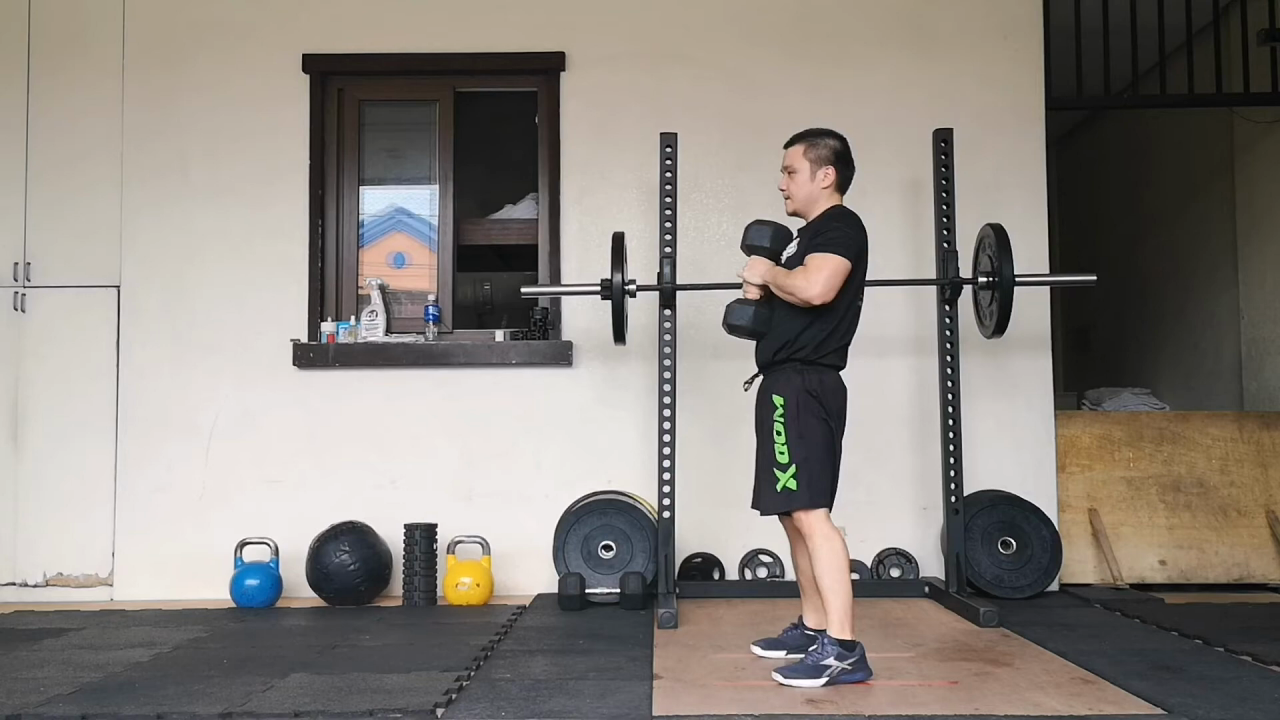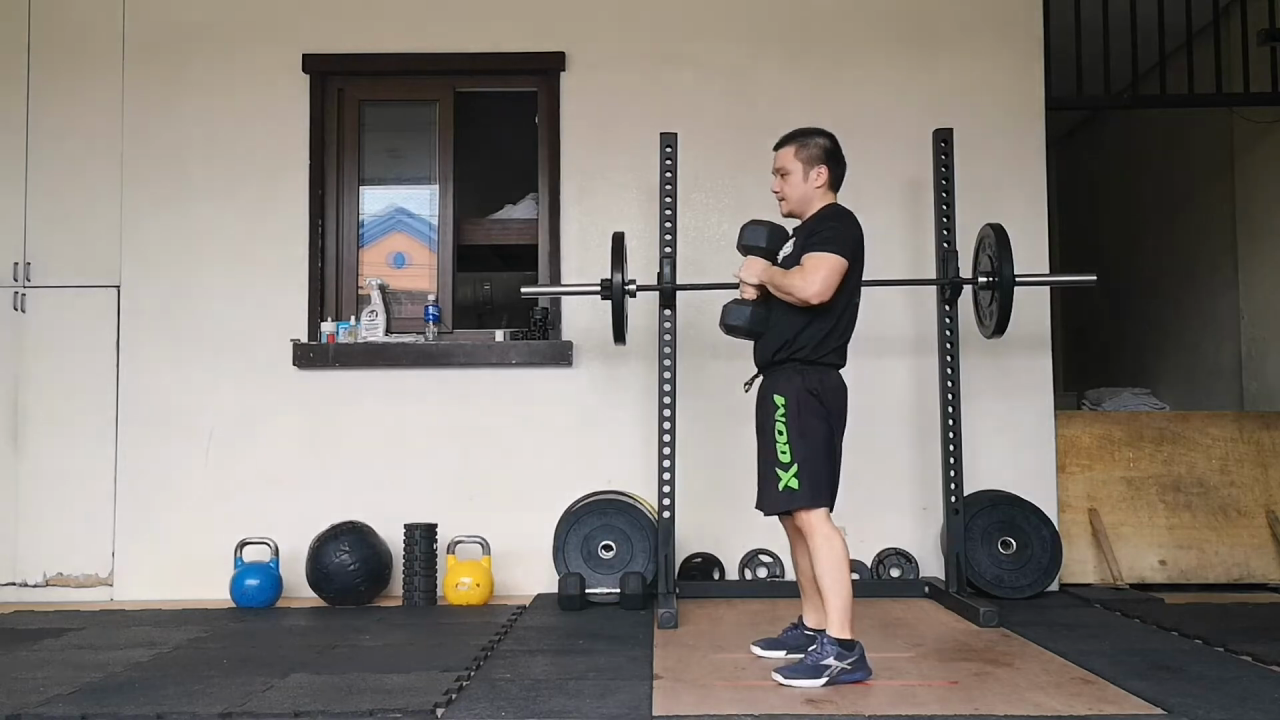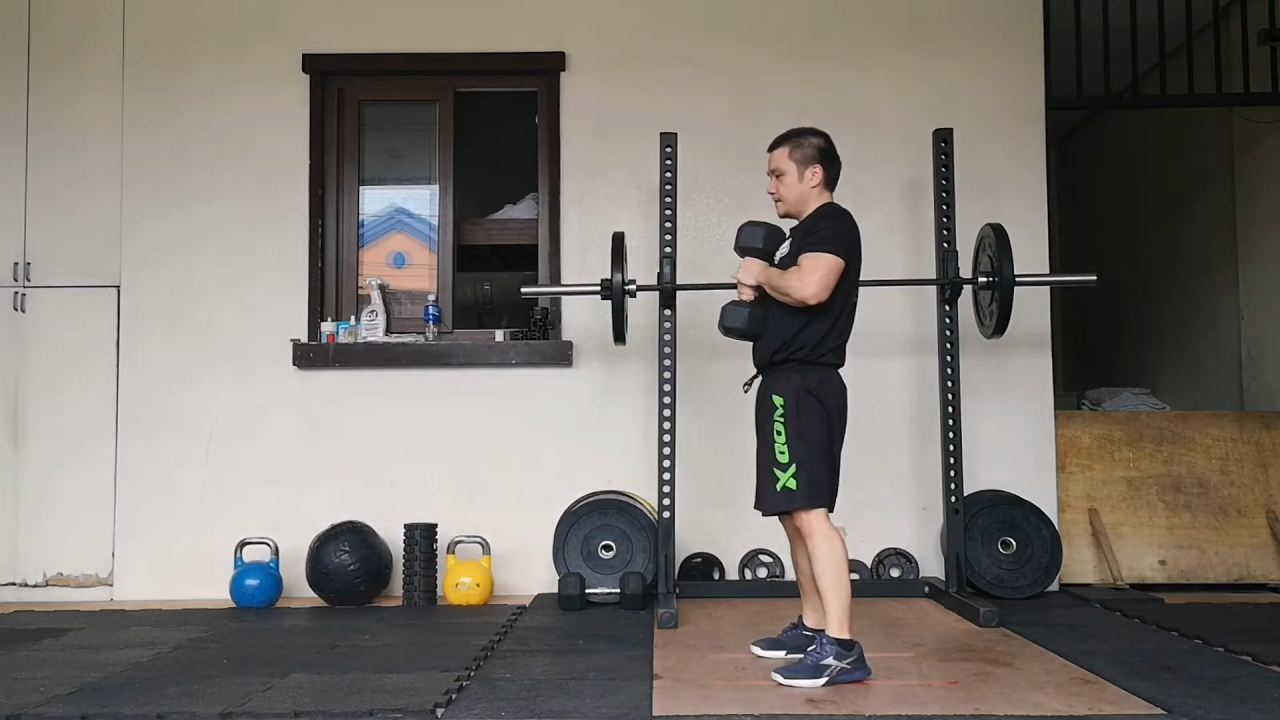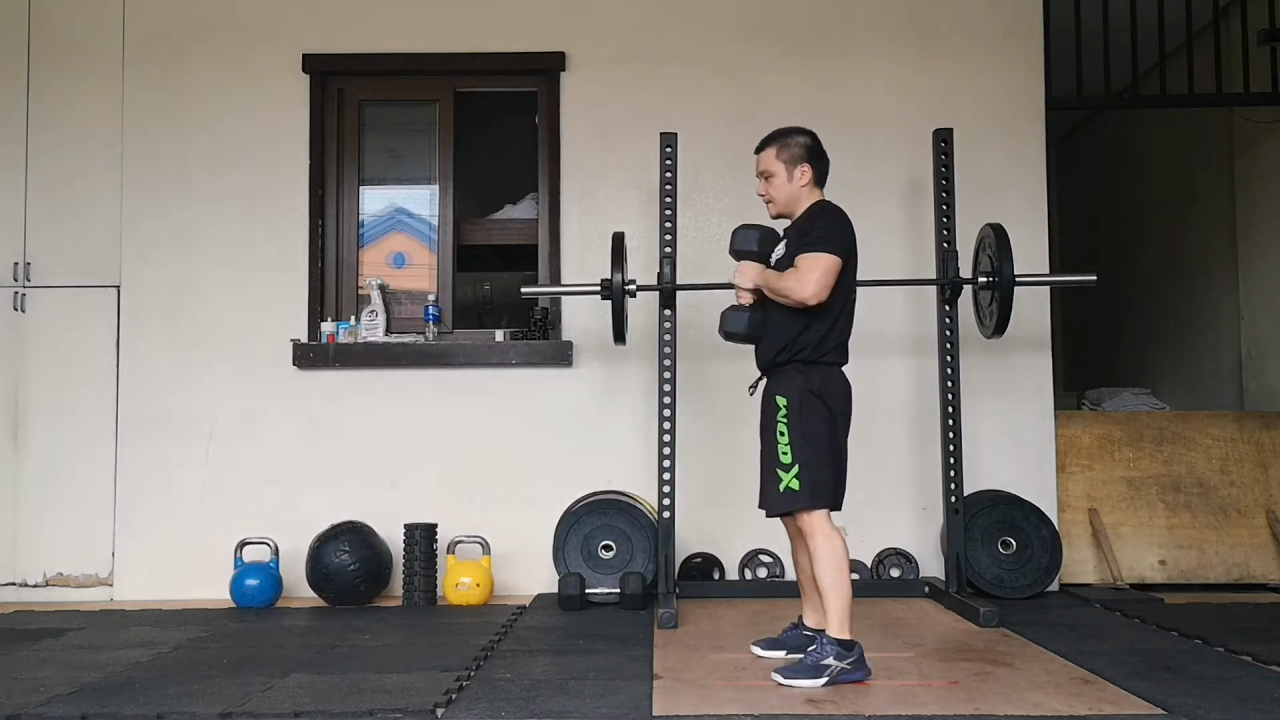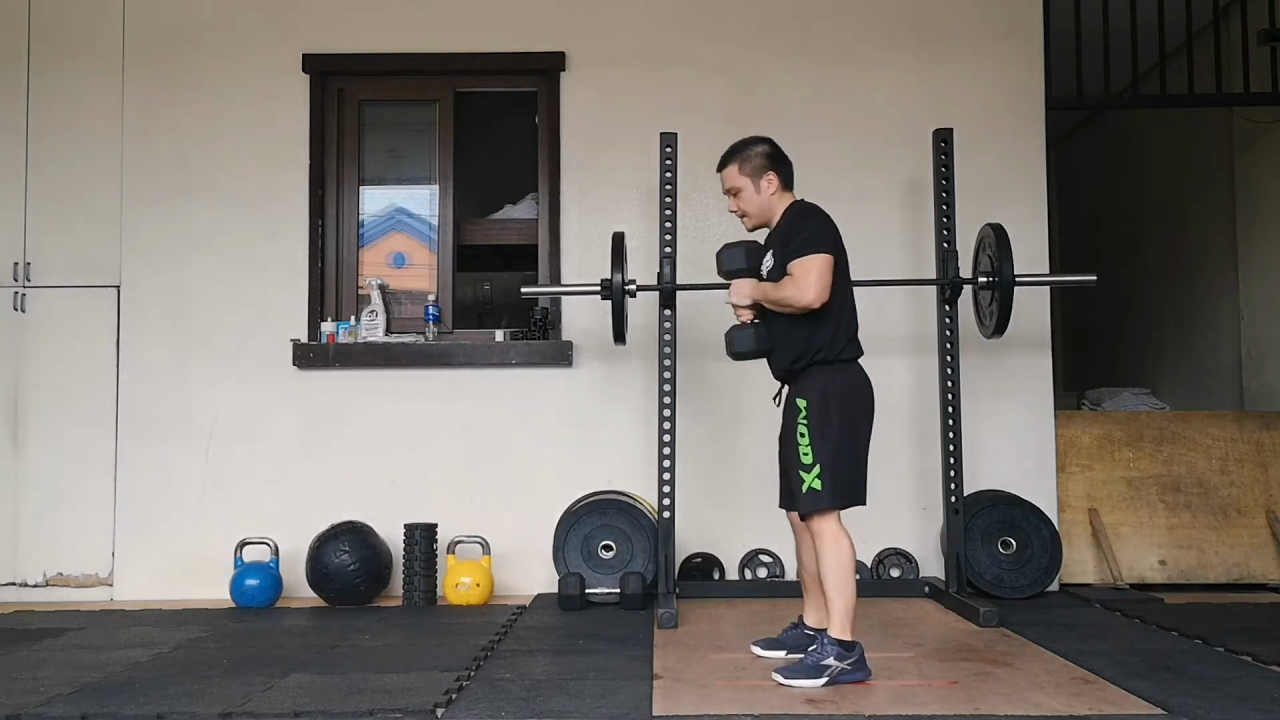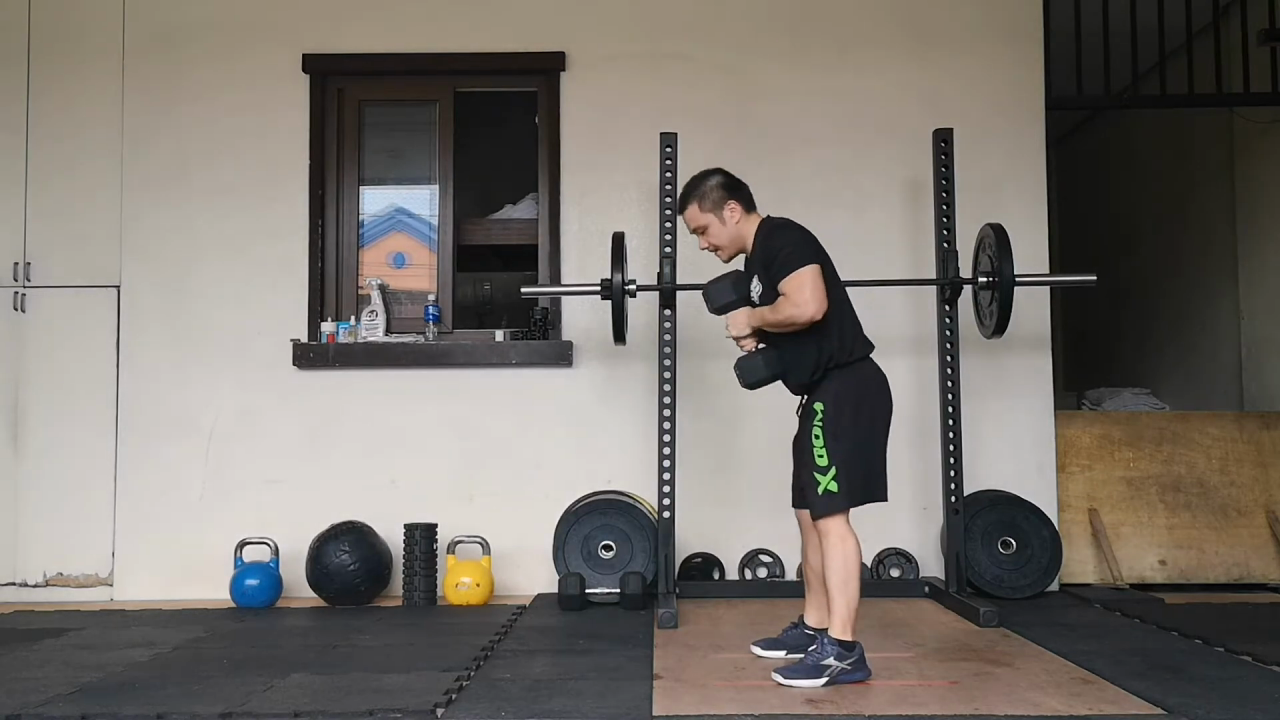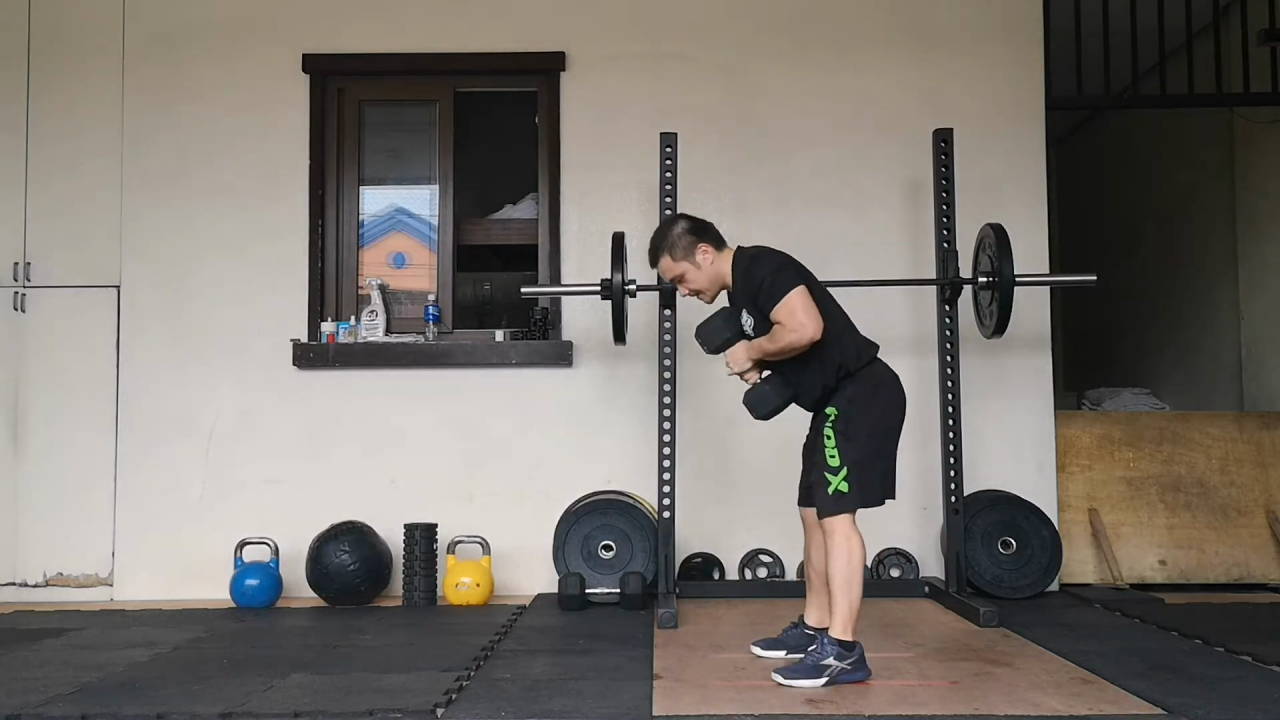
dt=0.3s
person 1, frame 1
left shoulder: (841, 226)
right shoulder: (811, 233)
left elbow: (815, 289)
left wrist: (766, 273)
right wrist: (761, 288)
left hip: (804, 386)
right hip: (784, 385)
left knee: (809, 513)
right knee: (793, 513)
left ankle: (843, 649)
right ankle: (813, 628)
person 1, frame 2
left shoulder: (835, 224)
right shoulder: (806, 232)
left elbow: (813, 288)
left wrist: (762, 272)
right wrist: (758, 287)
left hip: (805, 385)
right hip: (785, 385)
left knee: (810, 513)
right knee: (793, 513)
left ankle: (842, 648)
right ankle: (813, 627)
person 1, frame 3
left shoulder: (832, 223)
right shoulder: (803, 233)
left elbow: (810, 289)
left wrist: (760, 272)
right wrist: (756, 287)
left hip: (804, 385)
right hip: (784, 385)
left knee: (809, 513)
right knee: (793, 514)
left ankle: (842, 648)
right ankle: (813, 628)
person 1, frame 4
left shoulder: (825, 221)
right shoulder: (798, 232)
left elbow: (809, 289)
left wrist: (757, 275)
right wrist: (755, 290)
left hip: (807, 386)
right hip: (789, 386)
left knee: (811, 514)
right knee: (796, 514)
left ankle: (842, 649)
right ankle: (813, 628)
person 1, frame 5
left shoulder: (805, 221)
right shoulder: (780, 237)
left elbow: (810, 293)
left wrist: (754, 291)
right wrist: (753, 307)
left hip: (828, 386)
right hip: (809, 390)
left knee: (822, 514)
right knee: (802, 513)
left ankle: (843, 650)
right ankle: (813, 628)
person 1, frame 6
left shoulder: (782, 238)
right shoulder: (759, 257)
left elbow: (809, 306)
left wrist: (751, 318)
right wrist: (751, 331)
left hip: (846, 390)
right hip: (824, 395)
left knee: (830, 515)
right knee: (810, 513)
left ankle: (843, 650)
right ankle: (814, 627)
person 1, frame 7
left shoulder: (760, 267)
right shoulder: (741, 288)
left elbow: (805, 329)
left wrist: (750, 351)
right wrist: (755, 364)
left hip: (862, 397)
right hip: (839, 403)
left knee: (836, 514)
right knee: (815, 513)
left ankle: (843, 651)
right ankle: (814, 628)
